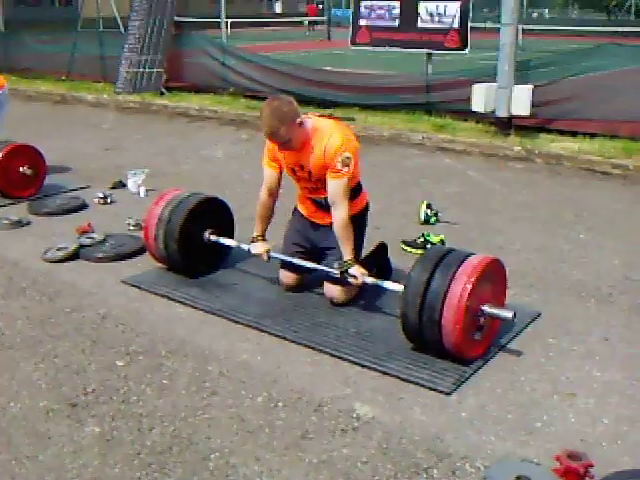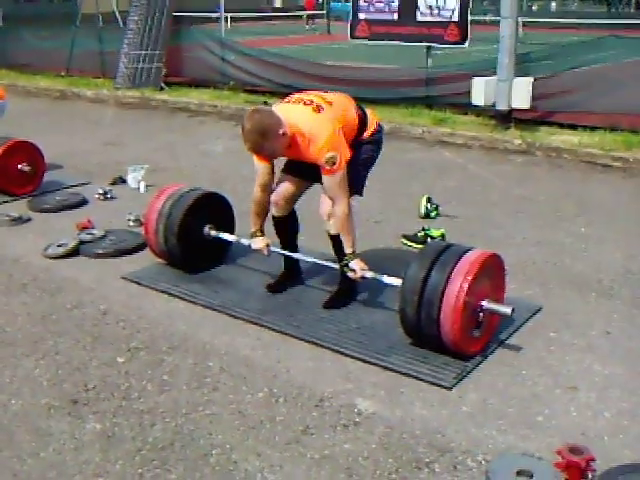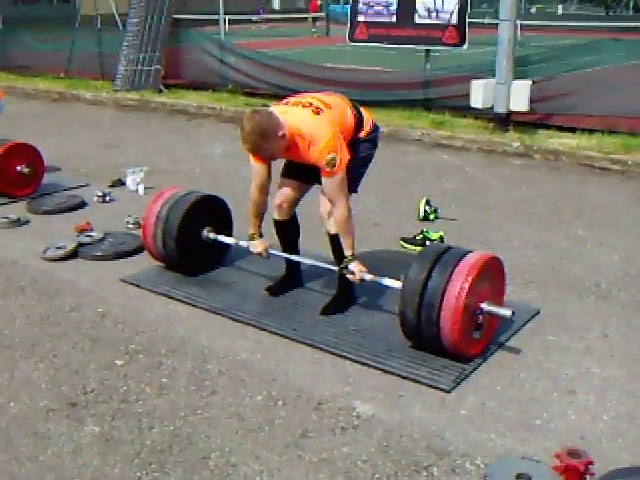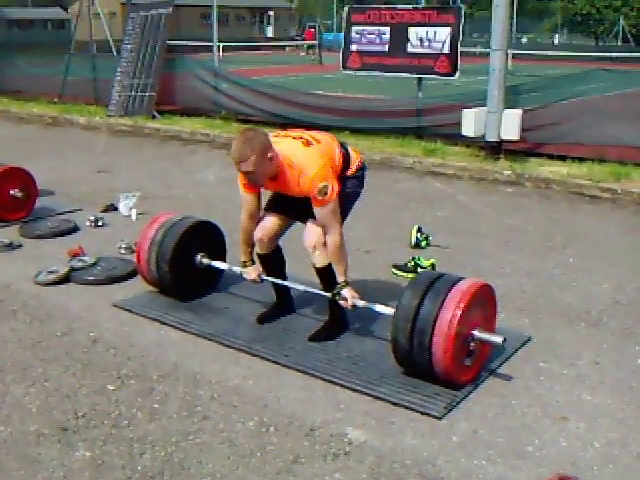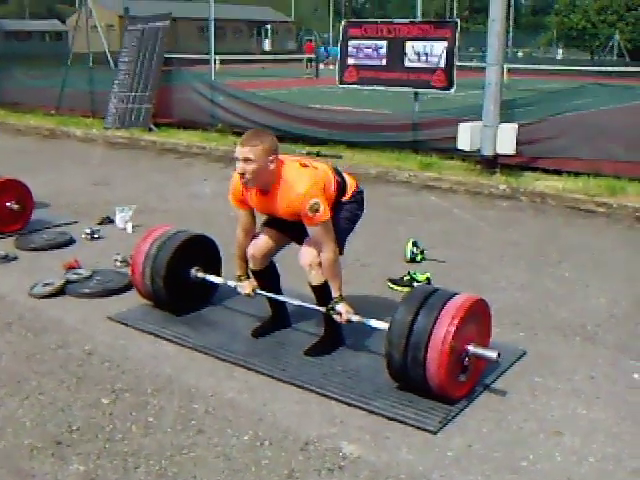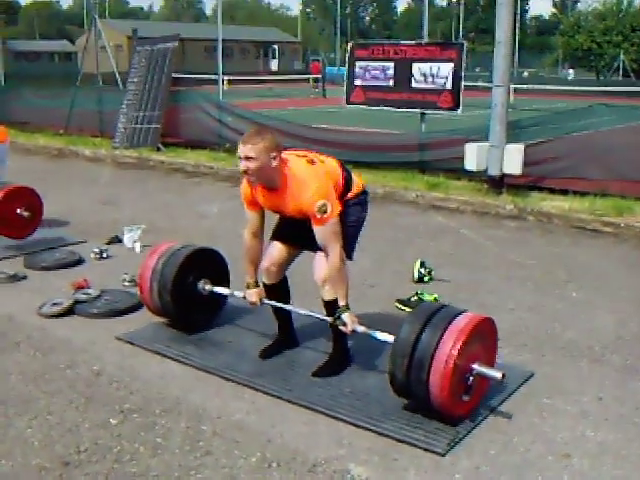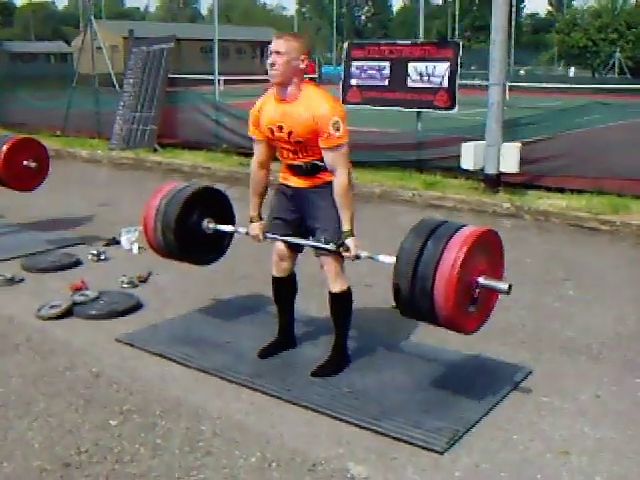
dt=0.7s
person 1, frame 1
left shoulder: (336, 141)
right shoulder: (278, 139)
left elbow: (339, 208)
right elbow: (269, 192)
left wrist: (350, 262)
right wrist: (258, 238)
left hip: (349, 212)
right hip: (308, 213)
left knee: (337, 294)
right knee: (289, 281)
left ankle: (376, 258)
right ankle: (331, 260)
person 1, frame 2
left shoulder: (321, 137)
right shoulder: (266, 130)
left elbow: (340, 203)
right elbow: (262, 187)
left wrist: (351, 256)
right wrist: (257, 233)
left hip: (361, 136)
left knee: (328, 210)
right knee: (279, 198)
left ankle: (347, 284)
right ankle: (292, 269)
person 1, frame 3
left shoulder: (320, 139)
right shoulder: (263, 133)
left elbow: (340, 205)
right elbow: (259, 189)
left wrist: (351, 258)
right wrist: (255, 235)
left hip: (357, 135)
left knee: (328, 209)
right knee: (282, 202)
left ankle: (346, 288)
right ankle: (293, 273)
person 1, frame 4
left shoulder: (310, 170)
right shoulder: (251, 163)
left elbow: (333, 232)
right elbow: (249, 216)
left wrist: (343, 284)
right wrist: (247, 262)
left hip: (345, 174)
left knee: (313, 241)
right knee: (263, 235)
left ankle: (337, 316)
right ankle: (283, 300)
person 1, frame 5
left shoulder: (301, 188)
right shoulder: (240, 184)
left elbow: (327, 249)
right elbow: (244, 231)
left wrist: (338, 299)
right wrist: (243, 276)
left hip: (342, 201)
left knee: (309, 260)
right knee: (256, 253)
left ankle: (333, 332)
right ankle: (279, 315)
person 1, frame 6
left shoulder: (310, 187)
right shoulder: (250, 184)
left elbow: (333, 252)
right elbow: (253, 234)
left wrist: (344, 308)
right wrist: (251, 283)
left hip: (346, 201)
left knee: (323, 275)
right knee: (270, 266)
left ankle: (340, 352)
right ankle: (286, 335)
person 1, frame 7
left shoulder: (322, 108)
right shoulder: (261, 109)
left elbow: (341, 174)
right elbow: (260, 165)
left wrist: (348, 232)
right wrist: (255, 217)
left hip: (325, 188)
right hip: (289, 187)
left knee: (332, 267)
right knee: (280, 260)
left ankle: (340, 351)
right ankle: (285, 335)
